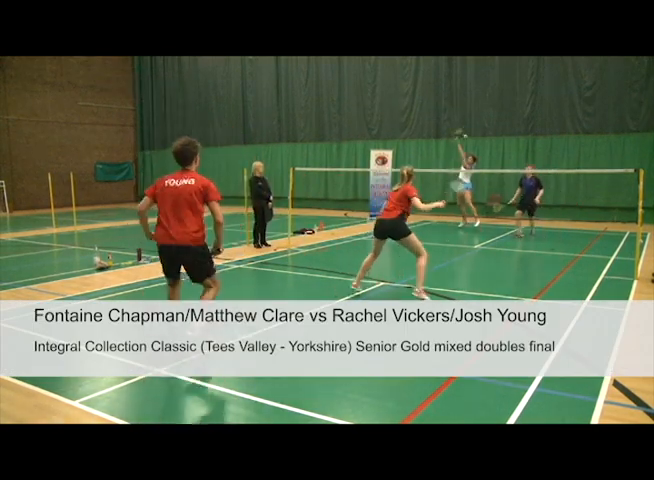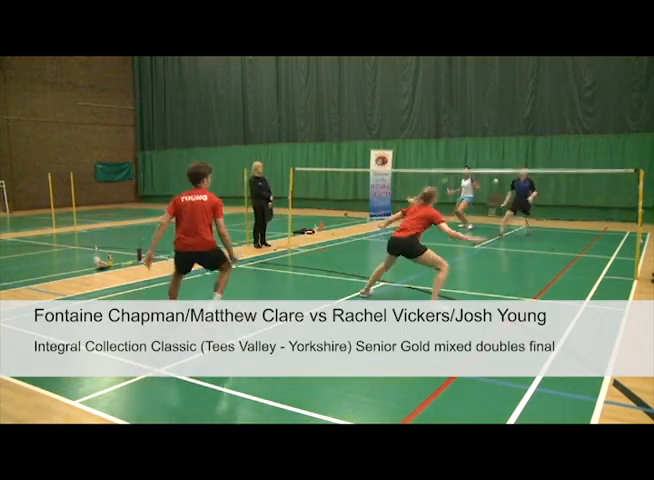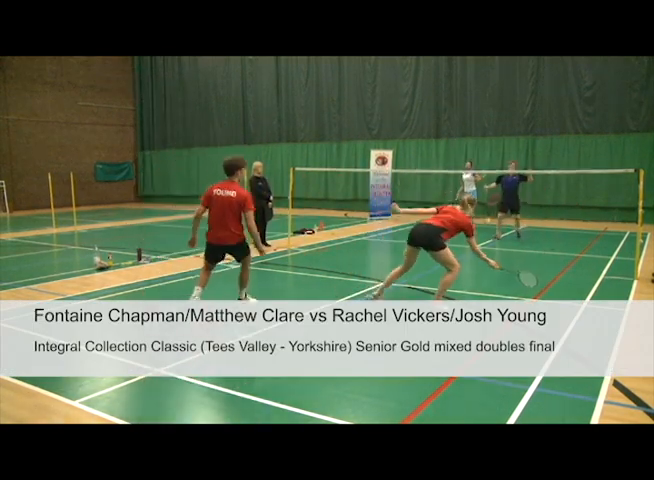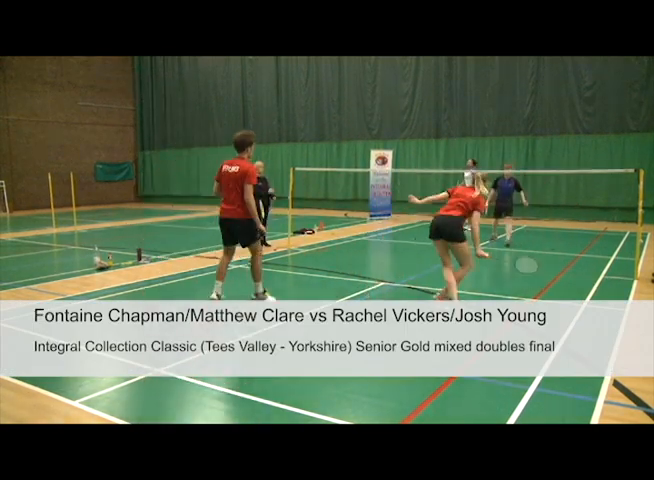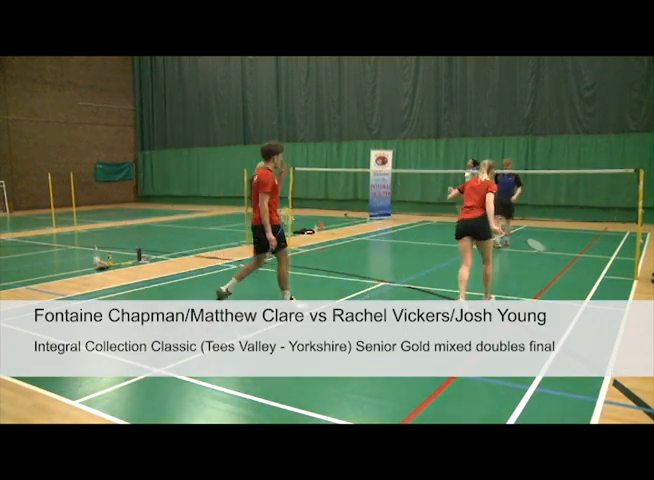
dt=0.3s
person 1, frame 1
left shoulder: (162, 183)
right shoulder: (206, 184)
left elbow: (141, 209)
right elbow: (219, 219)
left wrist: (147, 232)
right wrist: (219, 244)
left hip: (165, 245)
right hip: (193, 244)
left knee: (174, 285)
right knee: (212, 286)
person 1, frame 2
left shoulder: (179, 199)
right shoulder: (214, 200)
left elbow: (163, 224)
right elbow: (222, 230)
left wrist: (152, 251)
right wrist: (232, 253)
left hip: (183, 248)
right hip: (205, 247)
left knee: (178, 276)
right knee: (227, 267)
person 1, frame 3
left shoulder: (212, 190)
right shoulder: (244, 195)
left elbow: (197, 214)
right elbow: (250, 224)
left wrist: (193, 235)
right wrist: (259, 245)
left hip: (213, 239)
right hip: (235, 240)
left knee: (207, 268)
right knee: (246, 262)
left ankle: (195, 298)
right ankle: (242, 297)
person 1, frame 4
left shoulder: (225, 165)
right shoulder: (248, 169)
left elbow: (216, 190)
right elbow: (248, 197)
right wrist: (258, 222)
left hip: (225, 216)
right hip: (240, 217)
left knee: (227, 256)
right knee: (257, 252)
left ankle: (216, 293)
right ankle: (260, 293)
person 1, frame 5
left shoulder: (262, 174)
right shoulder: (268, 176)
right elbow: (263, 204)
right wrist: (269, 232)
left hip: (258, 224)
right hip: (269, 224)
left knee: (258, 261)
right knee: (284, 260)
left ankle: (226, 289)
right ankle: (287, 299)
person 2, frame 1
left shoulder: (395, 190)
right shoulder: (410, 189)
right elbow: (420, 207)
right wrist: (436, 204)
left hip: (380, 223)
right hip: (396, 224)
left knee: (374, 254)
right knee: (422, 254)
left ankle: (357, 283)
right ankle: (419, 290)
person 2, frame 2
left shoulder: (412, 206)
right shoulder: (433, 213)
left elbow: (393, 218)
right elbow: (450, 232)
left wrist: (383, 225)
right wrist: (472, 239)
left hip: (394, 241)
right hip: (408, 243)
left knee: (386, 265)
right knee: (443, 267)
left ankle: (366, 290)
person 2, frame 3
left shoulder: (448, 208)
right shoulder: (468, 222)
left elbow: (423, 210)
right elbow: (474, 247)
left wrist: (400, 210)
right wrist: (488, 260)
left hip: (417, 230)
right hip: (430, 236)
left knee: (405, 267)
right knee: (454, 269)
left ankle: (379, 292)
person 2, frame 4
left shoulder: (458, 188)
right shoulder: (480, 199)
left elbow: (435, 198)
right elbow: (474, 224)
left wrist: (418, 201)
right wrist: (478, 249)
left hip: (437, 222)
right hip: (453, 224)
left knee: (447, 265)
right knee: (466, 265)
left ankle: (454, 298)
right ankle: (442, 296)
person 2, frame 5
left shoulder: (469, 183)
right shoulder: (491, 185)
left elbow: (450, 196)
right elbow: (489, 203)
left wrist: (451, 192)
right wrist: (493, 224)
left hip: (462, 223)
right hip: (479, 222)
left knee: (466, 264)
right knee: (487, 261)
left ankle: (462, 297)
right ankle: (487, 296)
